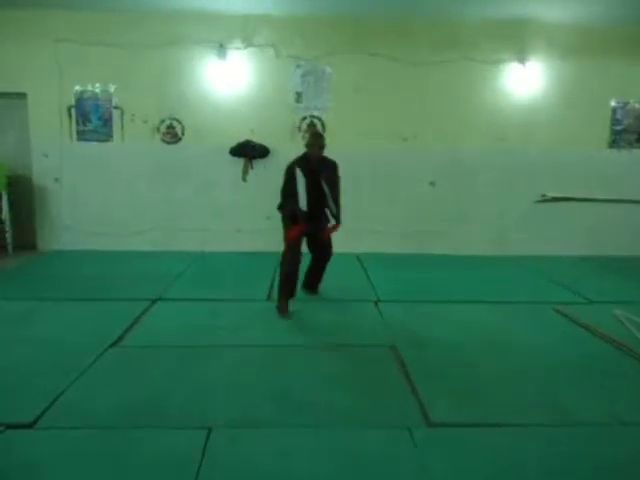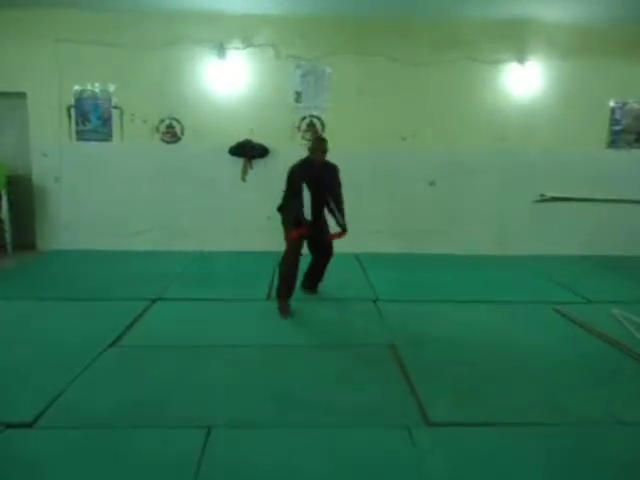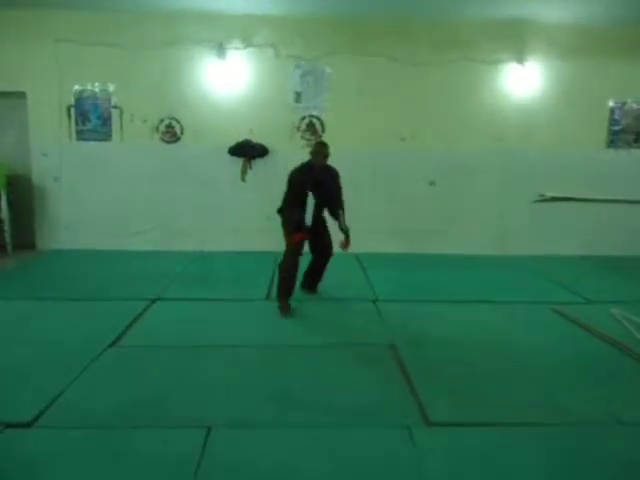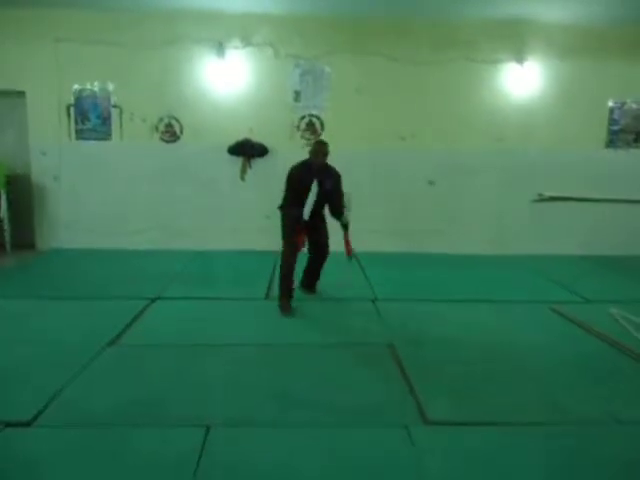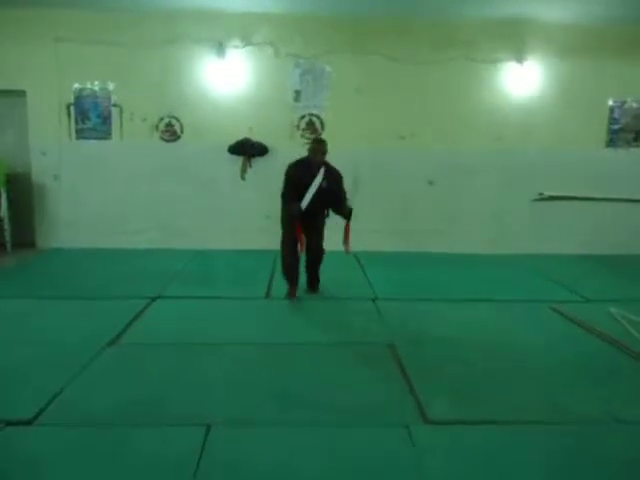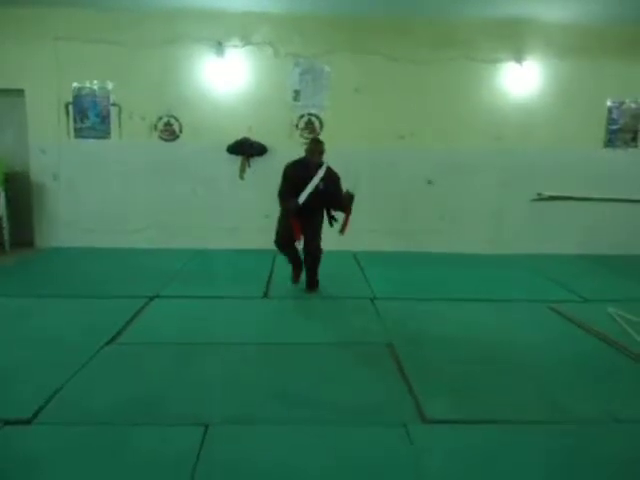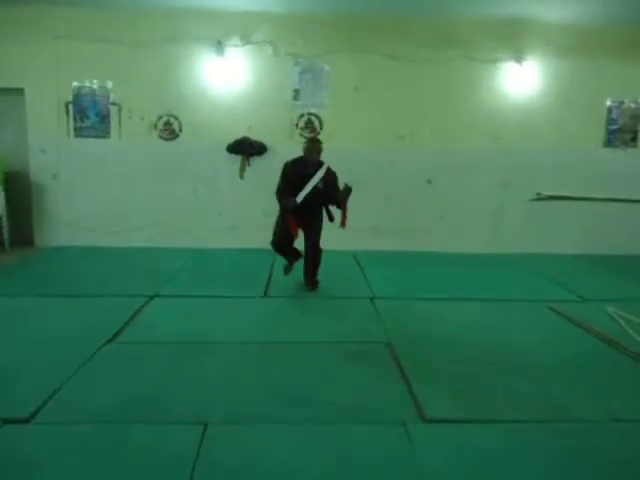
dt=0.1s
person 1, frame 1
left shoulder: (330, 166)
right shoulder: (295, 166)
left elbow: (333, 191)
right elbow: (288, 194)
left wrist: (335, 213)
right wrist: (296, 211)
left hip: (317, 214)
right hip: (294, 214)
left knee: (324, 250)
right knee: (292, 253)
left ankle: (310, 284)
right ankle: (283, 298)
person 1, frame 2
left shoulder: (331, 170)
right shoulder: (297, 170)
left elbow: (335, 197)
right elbow: (291, 198)
left wrist: (340, 220)
right wrist: (301, 217)
left hip: (316, 216)
right hip: (295, 217)
left knee: (325, 250)
right knee: (292, 253)
left ankle: (310, 284)
right ankle: (283, 298)
person 1, frame 3
left shoulder: (332, 174)
right shoulder: (298, 174)
left elbow: (335, 201)
right elbow: (291, 202)
left wrist: (342, 223)
right wrist: (301, 221)
left hip: (316, 218)
right hip: (294, 219)
left knee: (325, 250)
right knee: (292, 255)
left ankle: (309, 283)
right ankle: (283, 298)
person 1, frame 4
left shoulder: (332, 175)
right shoulder: (297, 171)
left elbow: (336, 201)
right elbow: (289, 199)
left wrist: (342, 219)
right wrist: (299, 216)
left hip: (316, 215)
right hip: (293, 216)
left knee: (321, 249)
right knee: (290, 252)
left ankle: (308, 283)
right ankle: (285, 297)
person 1, frame 5
left shoulder: (332, 174)
right shoulder: (295, 168)
left elbow: (338, 200)
right elbow: (287, 195)
left wrist: (346, 211)
right wrist: (292, 208)
left hip: (315, 214)
right hip: (294, 212)
left knee: (315, 248)
right knee: (288, 246)
left ankle: (312, 283)
right ankle: (292, 284)
person 1, frame 6
left shoulder: (330, 175)
right shoulder: (292, 168)
left elbow: (336, 200)
right elbow: (283, 193)
left wrist: (346, 203)
right wrist: (289, 205)
left hip: (313, 214)
right hip: (292, 210)
left knee: (313, 248)
right knee: (282, 240)
left ankle: (312, 283)
right ankle: (297, 265)
person 1, frame 7
left shoulder: (327, 173)
right shoulder: (291, 167)
left elbow: (334, 197)
right elbow: (282, 191)
left wrist: (343, 195)
right wrist: (288, 203)
left hip: (312, 213)
right hip: (291, 209)
left knee: (313, 247)
right knee: (279, 241)
left ankle: (310, 280)
right ankle: (293, 256)
